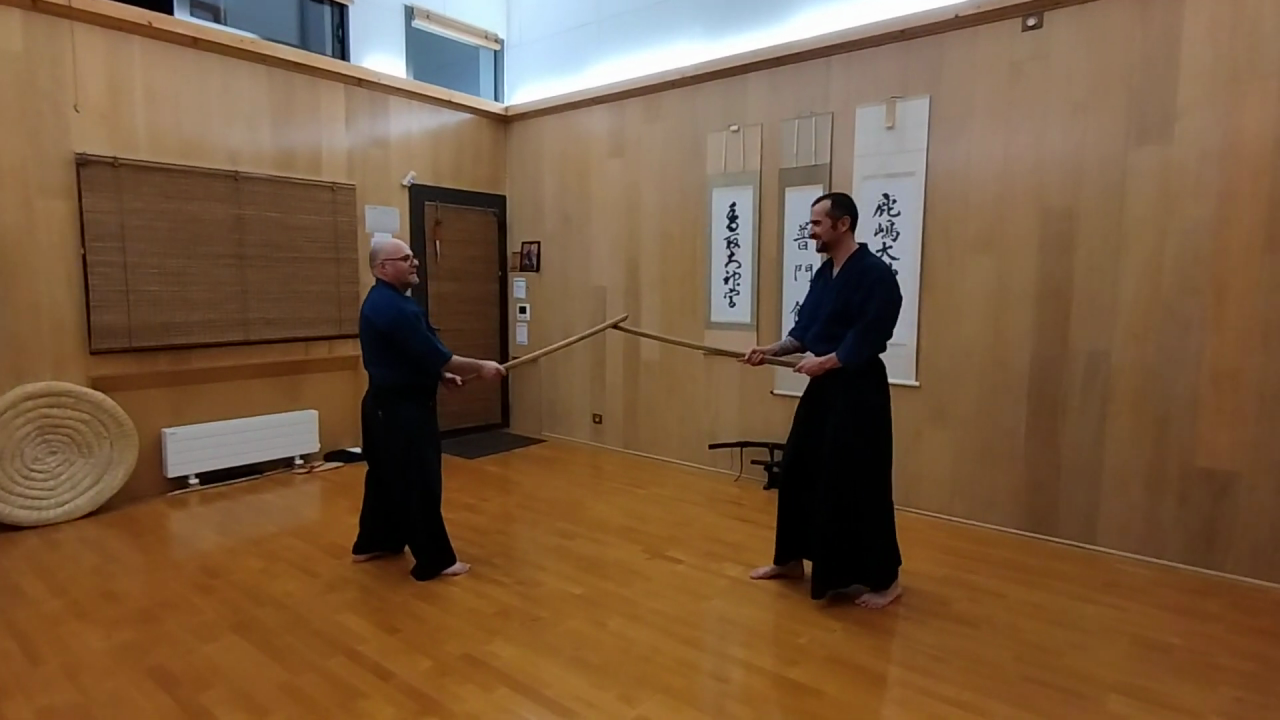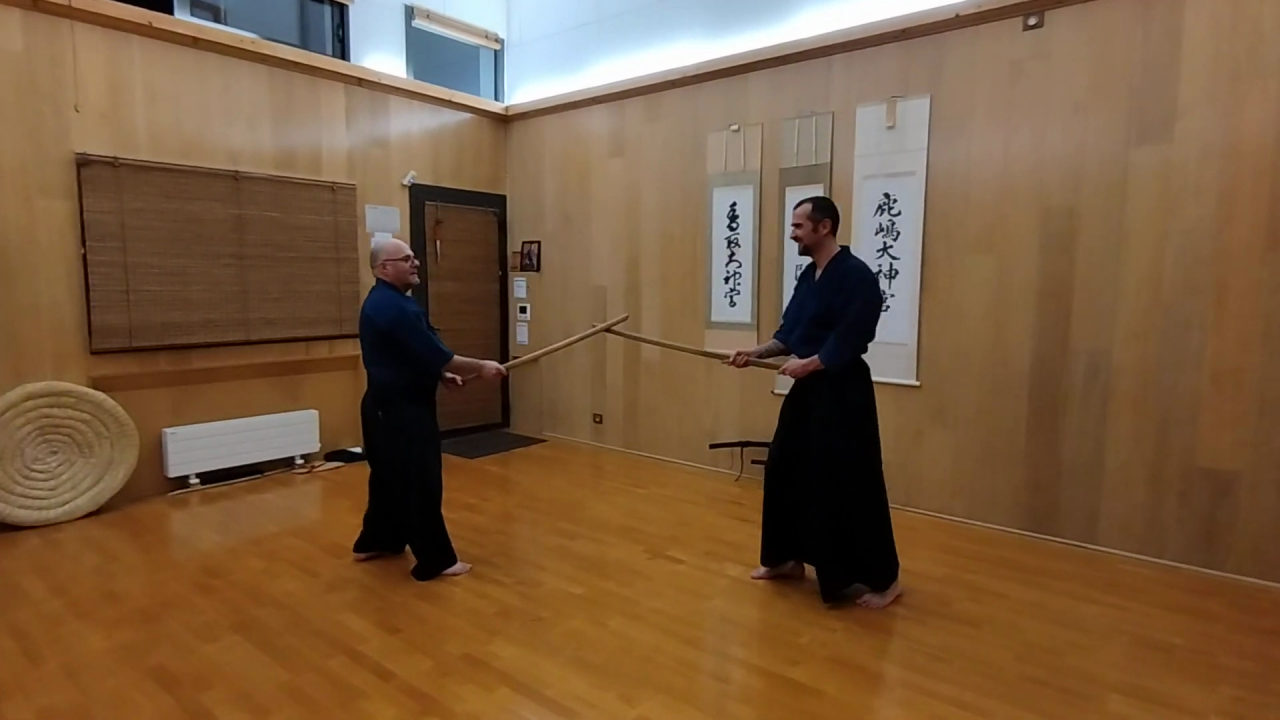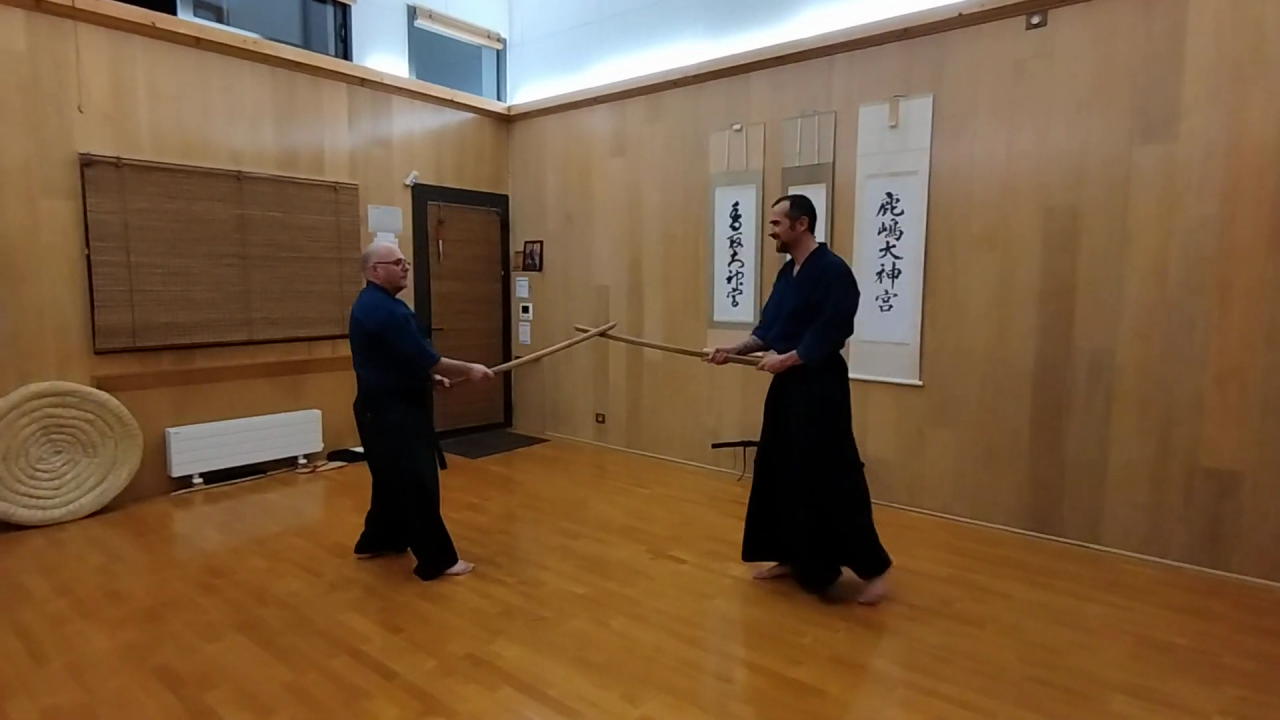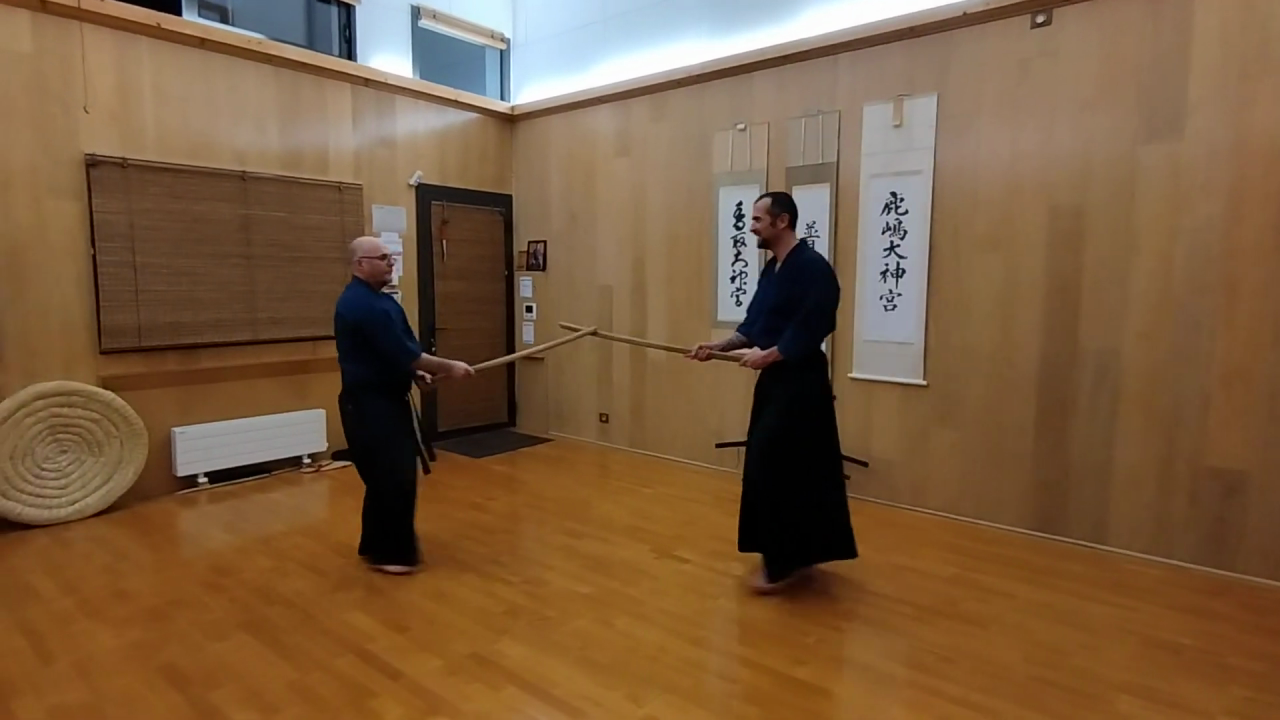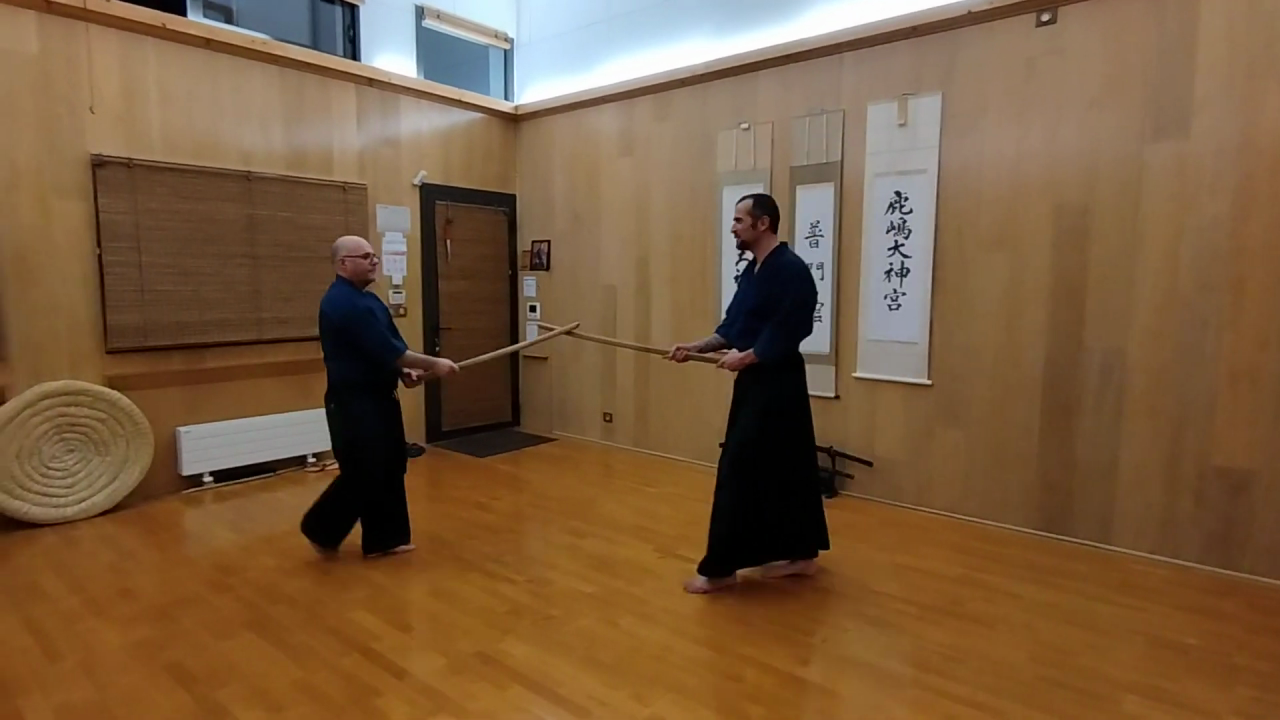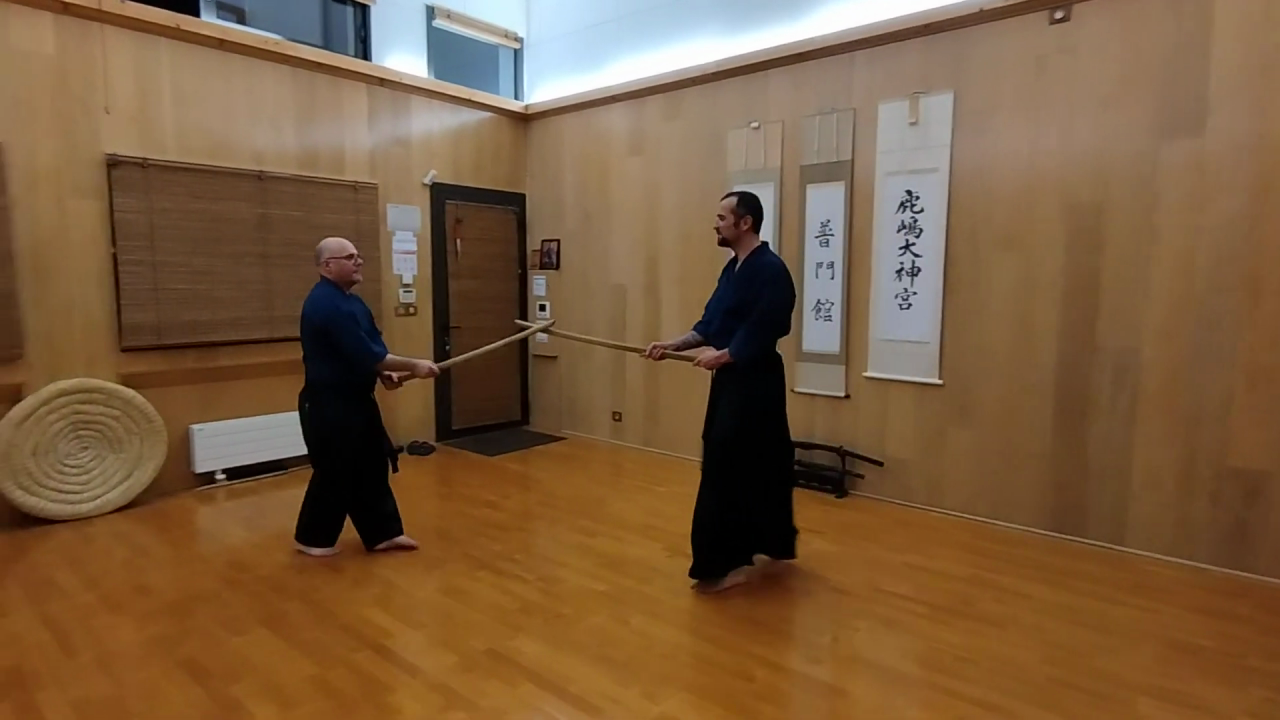
dt=0.2s
person 1, frame 1
left shoulder: (874, 274)
right shoulder: (824, 273)
left elbow: (870, 339)
right elbow: (805, 330)
left wrist: (826, 361)
right wrist: (772, 350)
left hip: (859, 390)
right hip: (823, 387)
left knee: (859, 484)
right knee: (798, 470)
left ankle: (883, 578)
right ankle: (790, 558)
person 1, frame 2
left shoulder: (856, 276)
right shoulder: (808, 276)
left elbow: (852, 340)
right elbow: (791, 332)
left wrist: (808, 364)
right wrist: (757, 352)
left hip: (843, 391)
right hip: (807, 389)
left knee: (851, 485)
right knee: (784, 470)
left ankle: (882, 578)
right ankle: (785, 557)
person 1, frame 3
left shoulder: (832, 271)
right shoulder: (788, 273)
left elbow: (830, 335)
right elbow: (769, 328)
left wrist: (787, 358)
right wrist: (737, 349)
left hip: (820, 385)
right hip: (788, 384)
left knee: (829, 476)
right knee: (776, 470)
left ankle: (872, 567)
right ankle: (791, 557)
person 1, frame 4
left shoulder: (813, 267)
right shoulder: (771, 269)
left elbow: (811, 330)
right elbow: (754, 325)
left wrist: (767, 355)
right wrist: (718, 346)
left hip: (802, 380)
right hip: (774, 378)
left knee: (776, 467)
right knee: (768, 465)
left ankle: (784, 563)
right ankle: (789, 557)
person 1, frame 5
left shoulder: (791, 270)
right shoulder: (752, 270)
left elbow: (788, 333)
right elbow: (733, 326)
left wrist: (746, 357)
right wrist: (696, 347)
left hip: (777, 383)
right hip: (754, 380)
left knee: (740, 470)
right knee: (778, 469)
left ankle: (720, 566)
right ankle: (800, 554)
person 1, frame 6
left shoulder: (769, 270)
right shoulder: (734, 269)
left elbow: (765, 333)
right elbow: (712, 323)
left wrist: (722, 356)
right wrist: (674, 345)
left hip: (755, 382)
right hip: (732, 380)
left knee: (727, 472)
right knee: (754, 466)
left ankle: (724, 566)
right ankle: (774, 544)
person 2, frame 1
left shoulder: (383, 301)
right shoulder: (393, 308)
right elbow: (432, 354)
left wrist: (441, 375)
right wrist: (479, 367)
left hip: (388, 404)
right hip: (401, 409)
left knee: (388, 476)
right knee: (419, 483)
left ankle: (373, 542)
right ankle: (434, 560)
person 2, frame 2
left shoulder: (383, 301)
right shoulder: (394, 307)
right elbow: (433, 353)
left wrist: (441, 374)
right wrist: (479, 367)
left hip: (388, 404)
right hip: (400, 408)
left knee: (391, 477)
right knee: (420, 483)
left ankle: (375, 541)
right ankle: (435, 560)
person 2, frame 3
left shoulder: (377, 304)
right shoulder: (382, 310)
left elbow: (406, 356)
right elbow: (421, 356)
left wrist: (431, 377)
right wrist: (467, 370)
left hip: (388, 406)
right hip: (389, 409)
left knee: (395, 478)
right knee: (418, 483)
left ankle: (379, 539)
right ankle: (437, 560)
person 2, frame 4
left shoulder: (379, 300)
right shoulder: (361, 304)
left elbow: (395, 351)
right elbow: (401, 352)
left wrist: (416, 372)
right wrist: (448, 367)
left hip: (386, 399)
right hip: (369, 403)
left knee: (386, 474)
right knee: (394, 476)
left ankle: (378, 543)
right ankle: (389, 552)
person 2, frame 5
left shoulder: (365, 299)
right shoulder: (344, 303)
right elbow: (386, 350)
left wrist: (403, 371)
right wrist: (432, 364)
left hip: (376, 397)
right hip: (354, 402)
left knee: (388, 469)
right knee: (364, 473)
left ankle: (383, 538)
right ankle: (320, 530)
person 2, frame 6
left shoulder: (349, 300)
right shoulder: (326, 305)
left elbow: (362, 351)
right elbow: (364, 354)
left wrist: (384, 373)
right wrist: (413, 366)
left hip: (355, 398)
right hip: (329, 403)
left knee: (372, 464)
right knee: (333, 473)
left ankle: (383, 532)
right ankle: (311, 537)
